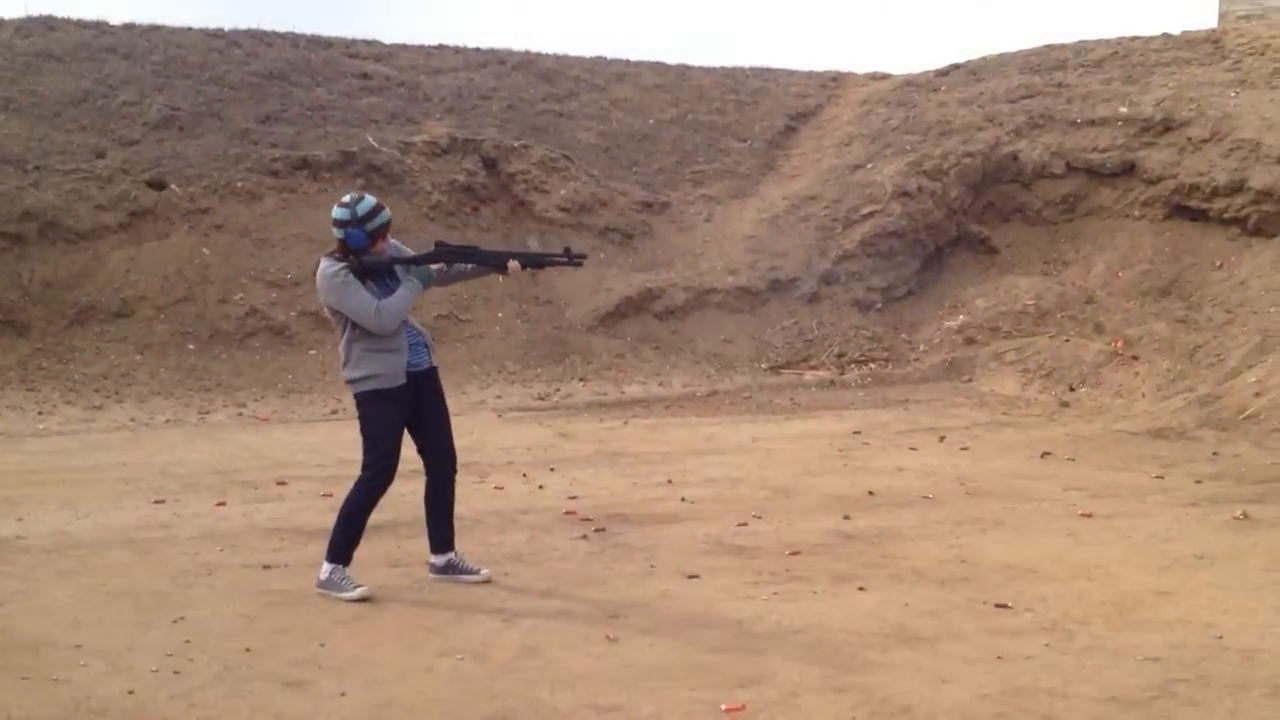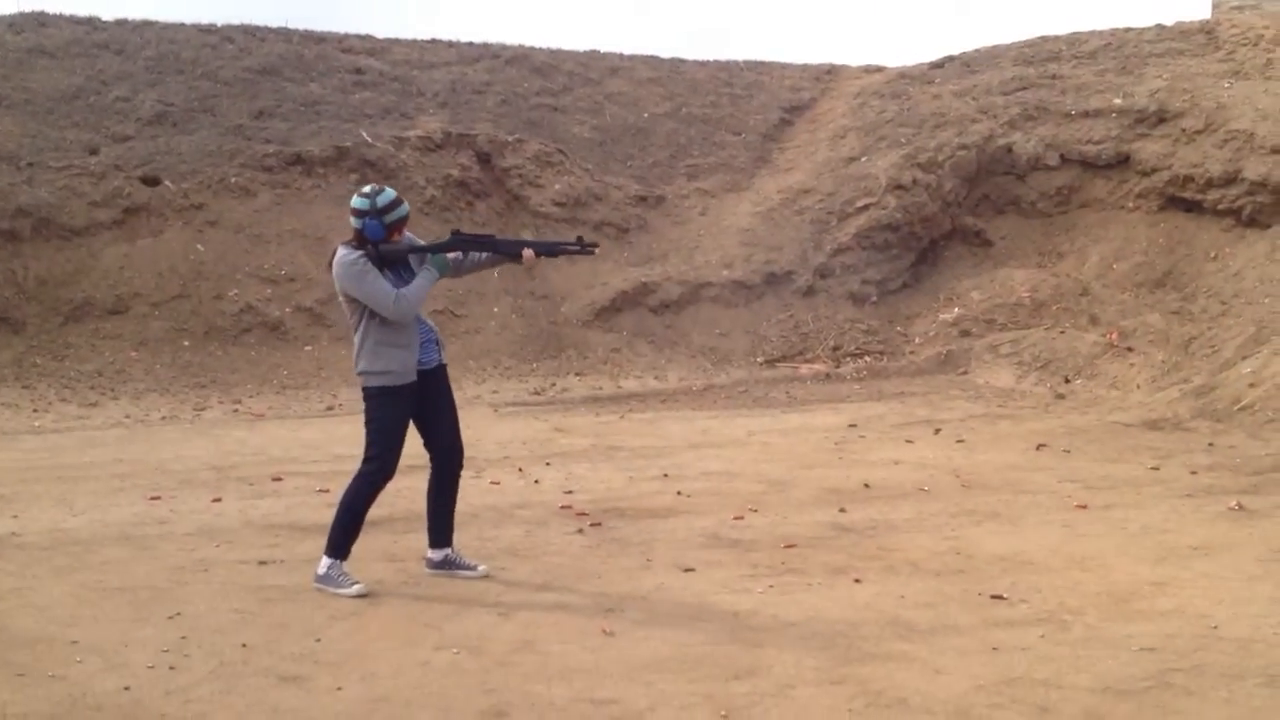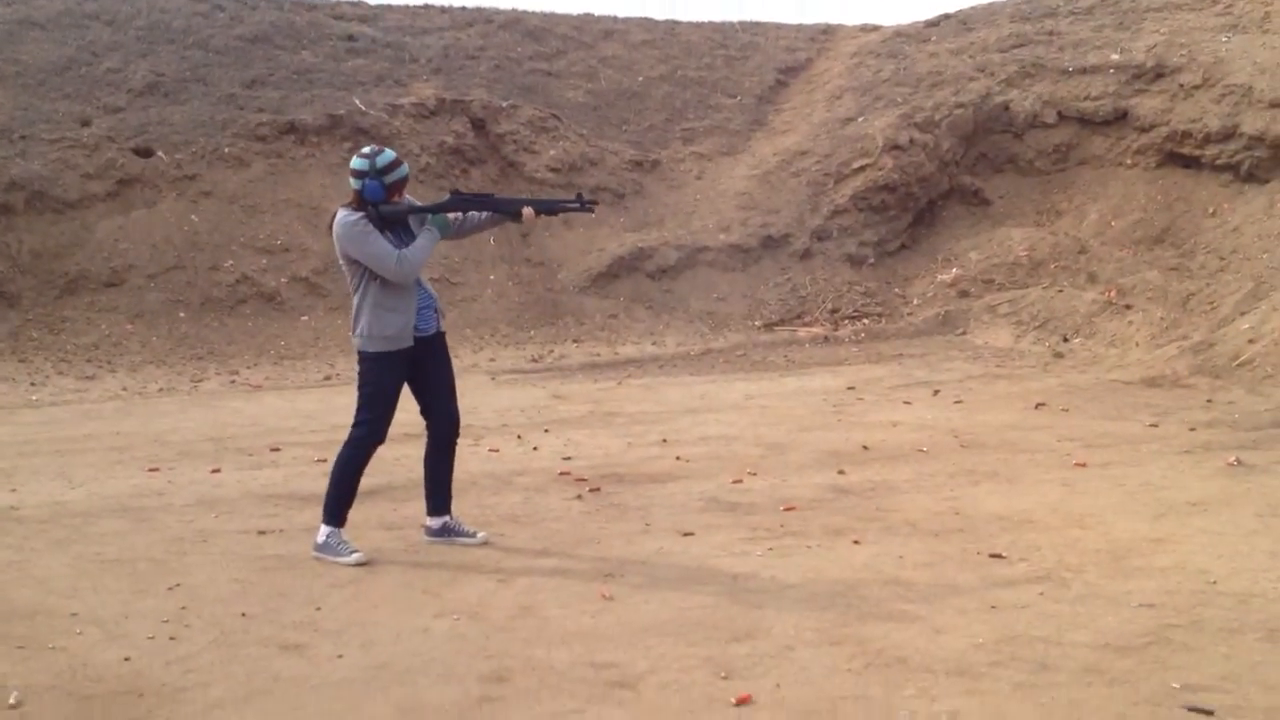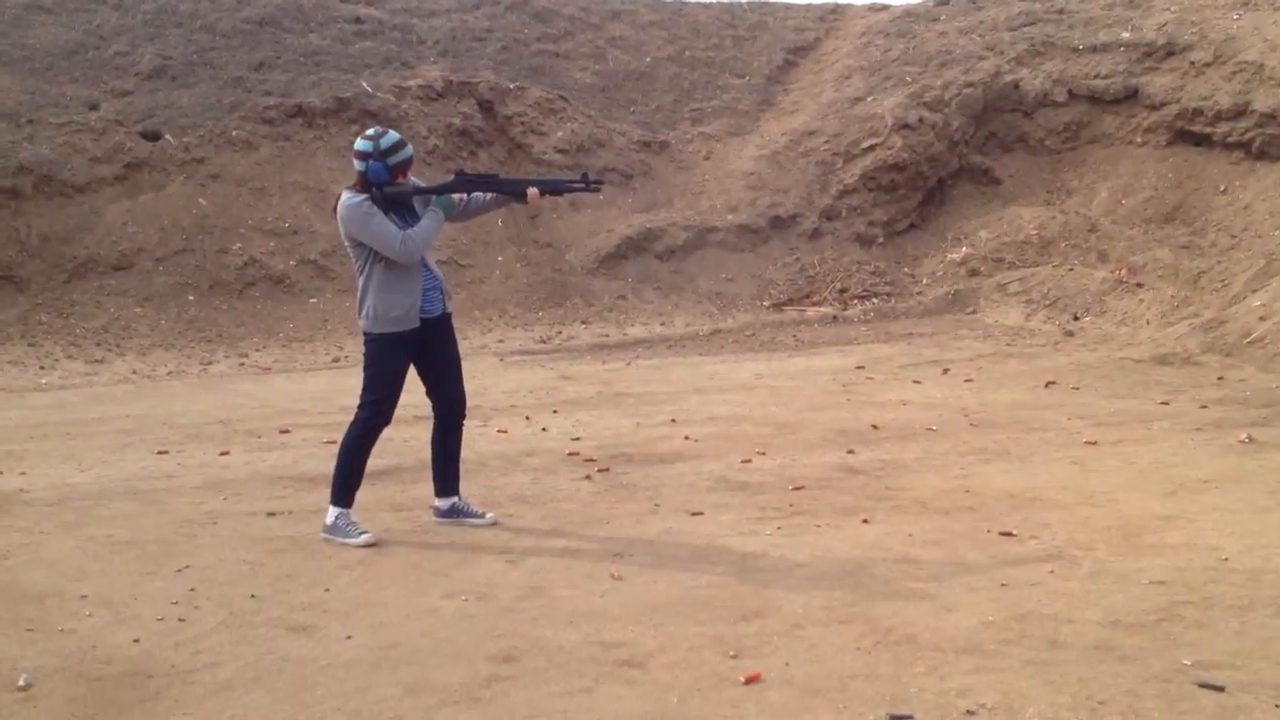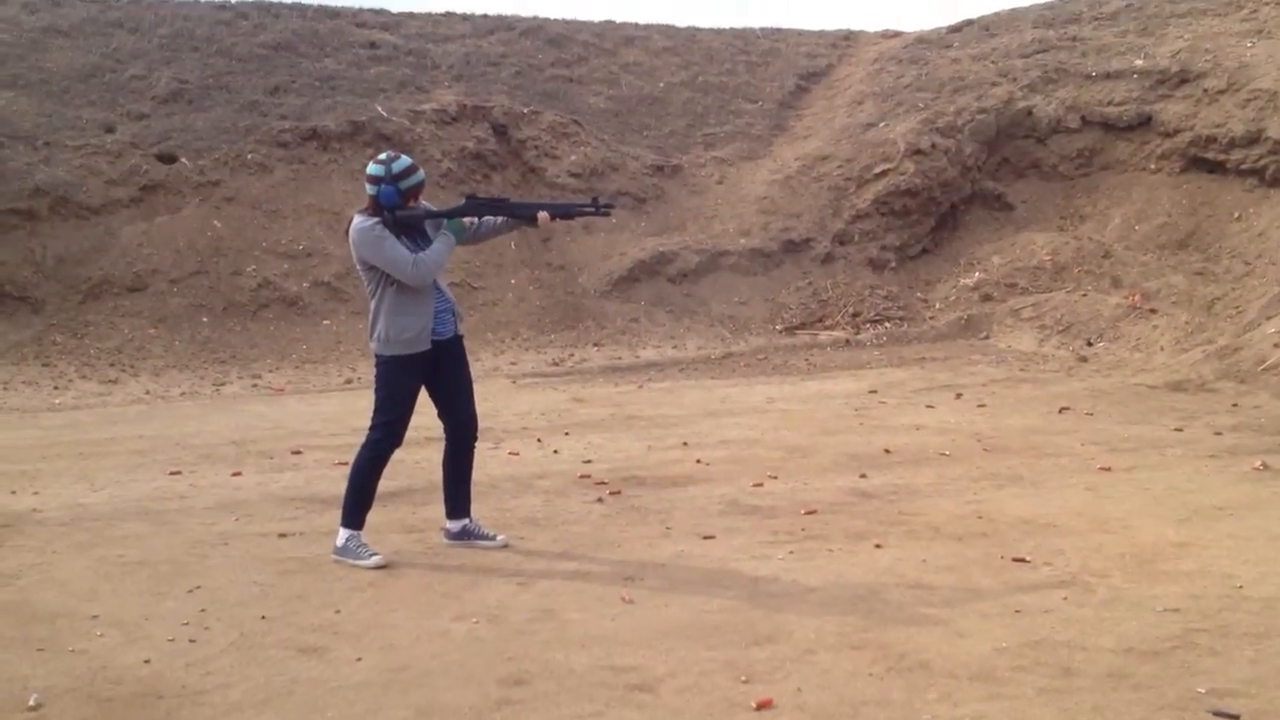
dt=0.4s
person 1, frame 1
left shoulder: (389, 253)
right shoulder: (333, 273)
left elbow: (440, 273)
right elbow: (380, 319)
left wrist: (493, 265)
right wrist: (414, 282)
left hip: (420, 371)
right hip: (379, 382)
left knee: (443, 464)
right knee: (378, 475)
left ankle: (443, 557)
right ankle: (333, 569)
person 1, frame 2
left shoulder: (402, 245)
right shoulder: (350, 263)
left elbow: (453, 263)
right elbow: (399, 307)
left wrist: (507, 254)
right wrist: (430, 270)
left hip: (428, 366)
right hip: (388, 377)
left knee: (449, 457)
right knee: (378, 468)
left ankle: (440, 552)
right ankle: (330, 564)
person 1, frame 3
right shoulder: (350, 224)
left elbow: (455, 225)
right elbow: (401, 268)
left wrist: (508, 214)
right wrist: (432, 231)
left hip: (426, 333)
right hip: (384, 343)
left knee: (445, 424)
right knee: (368, 434)
left ankle: (439, 520)
right ankle: (329, 533)
person 1, frame 4
left shoulder: (406, 190)
right shoulder: (354, 207)
left elbow: (460, 207)
right elbow: (405, 248)
left wrist: (512, 194)
right wrist: (435, 211)
left hip: (432, 314)
right hip: (390, 324)
left knee: (452, 406)
right knee: (373, 415)
left ankle: (447, 500)
right ankle: (337, 514)
person 1, frame 5
right shoulder: (366, 230)
left elbow: (470, 230)
right elbow: (416, 271)
left wrist: (523, 219)
right wrist: (447, 235)
left hip: (444, 337)
right hip: (401, 347)
left knee: (464, 428)
right knee: (385, 437)
left ankle: (458, 522)
right ankle: (348, 536)
